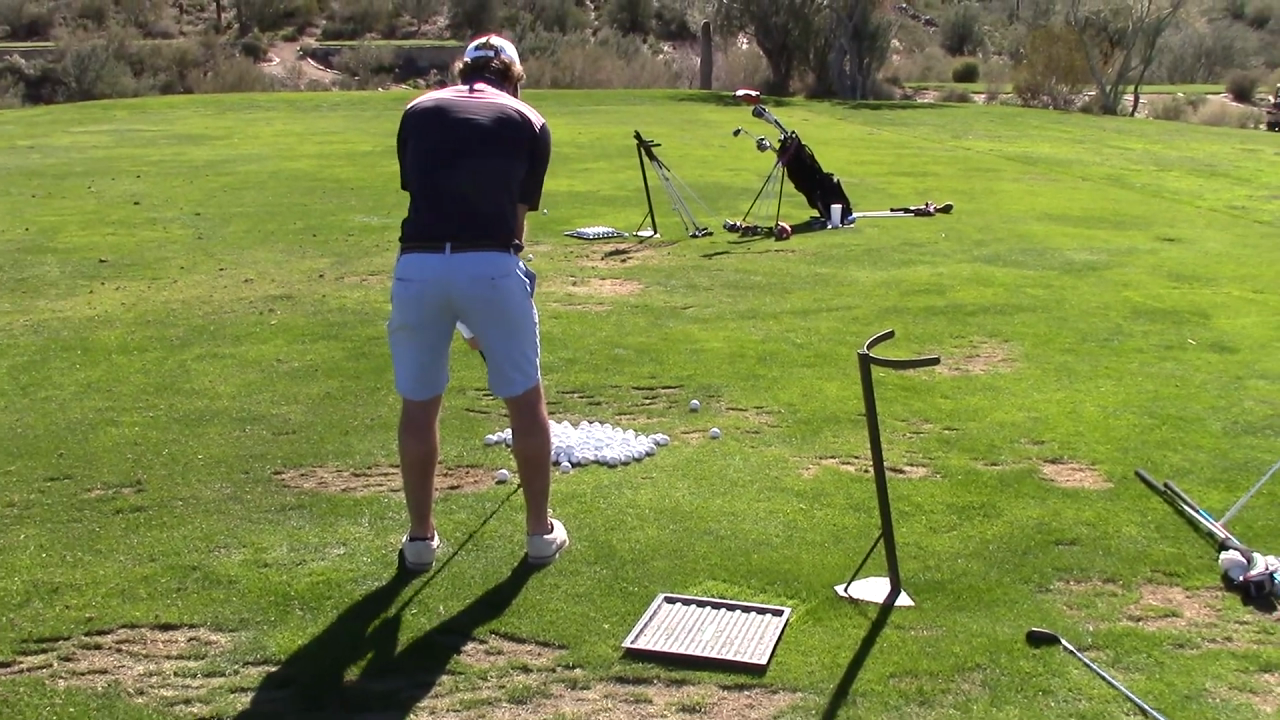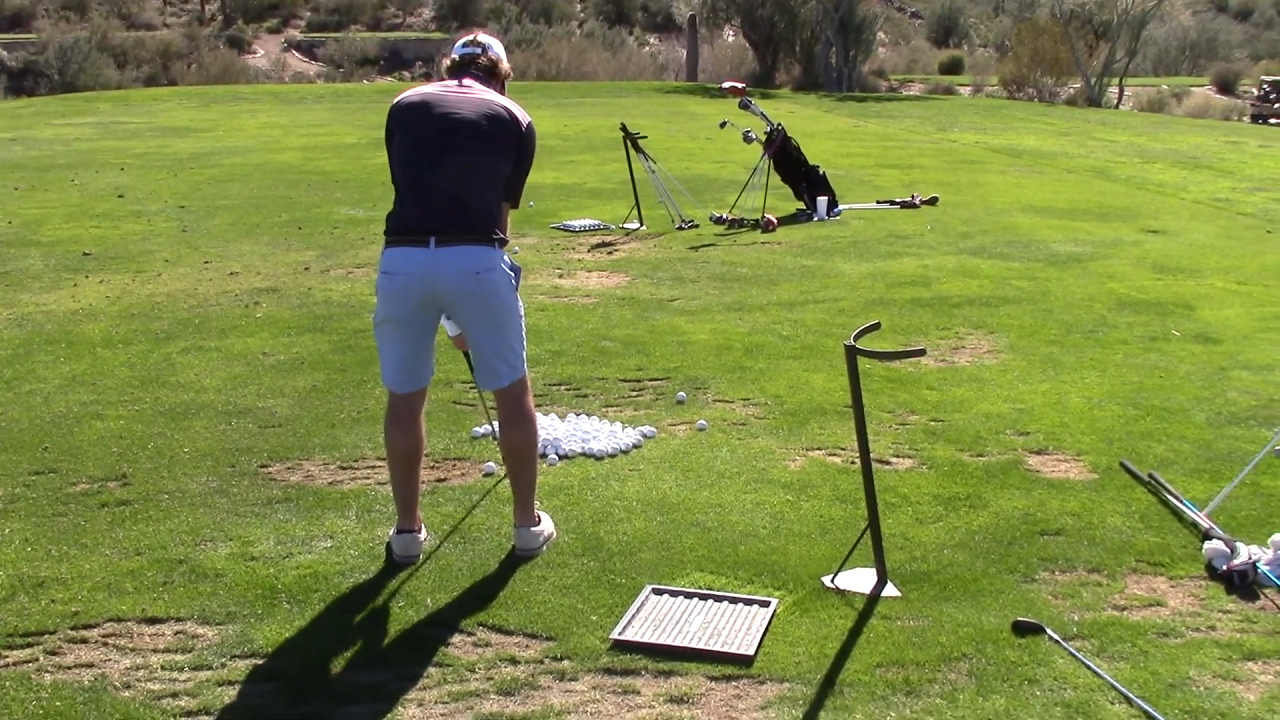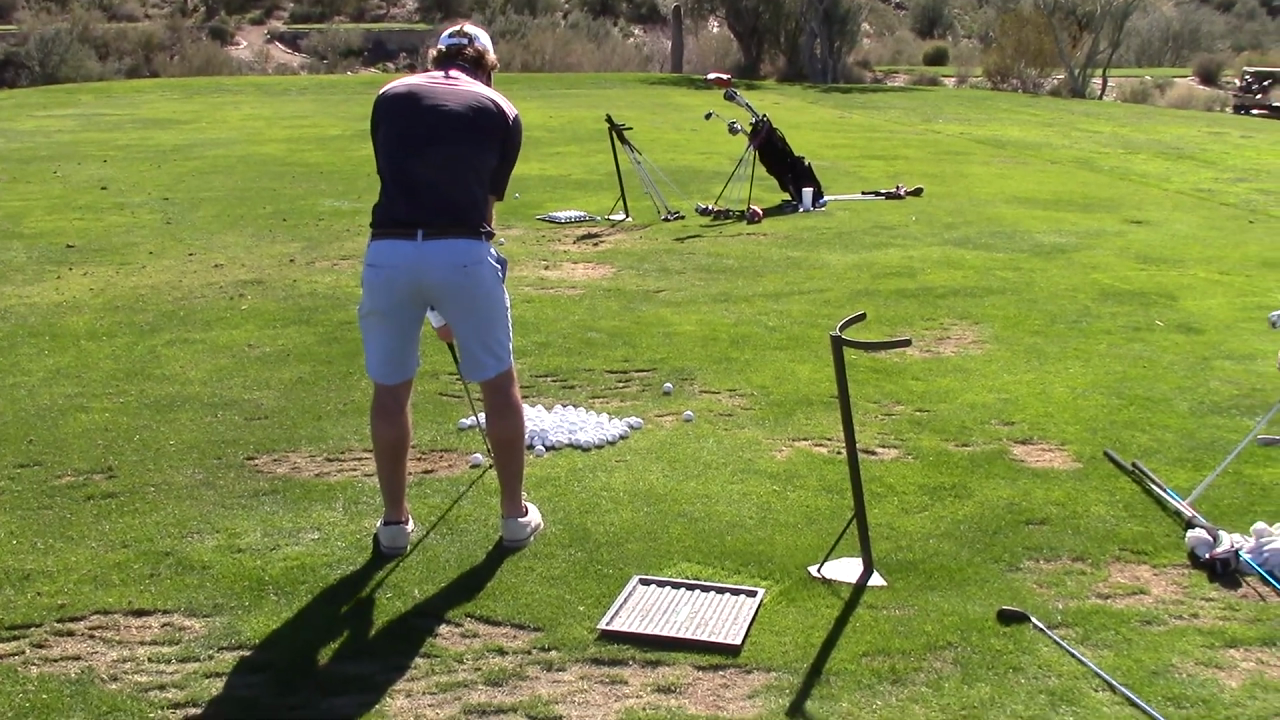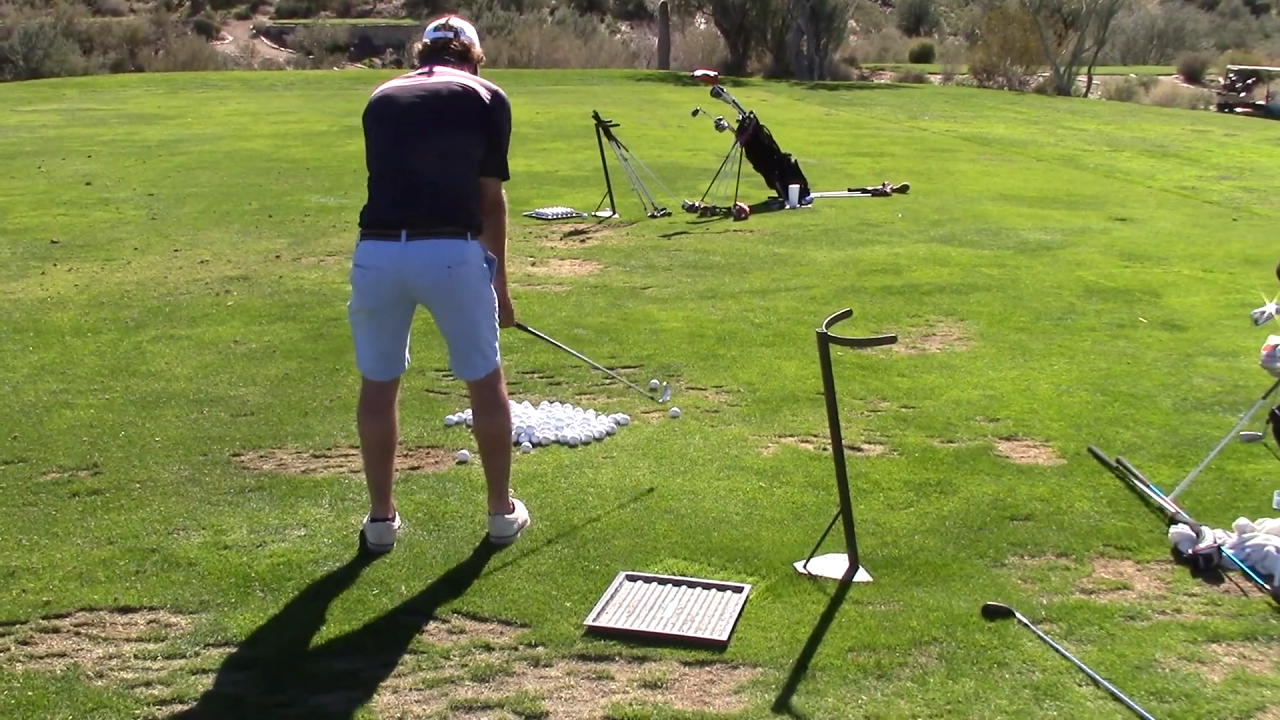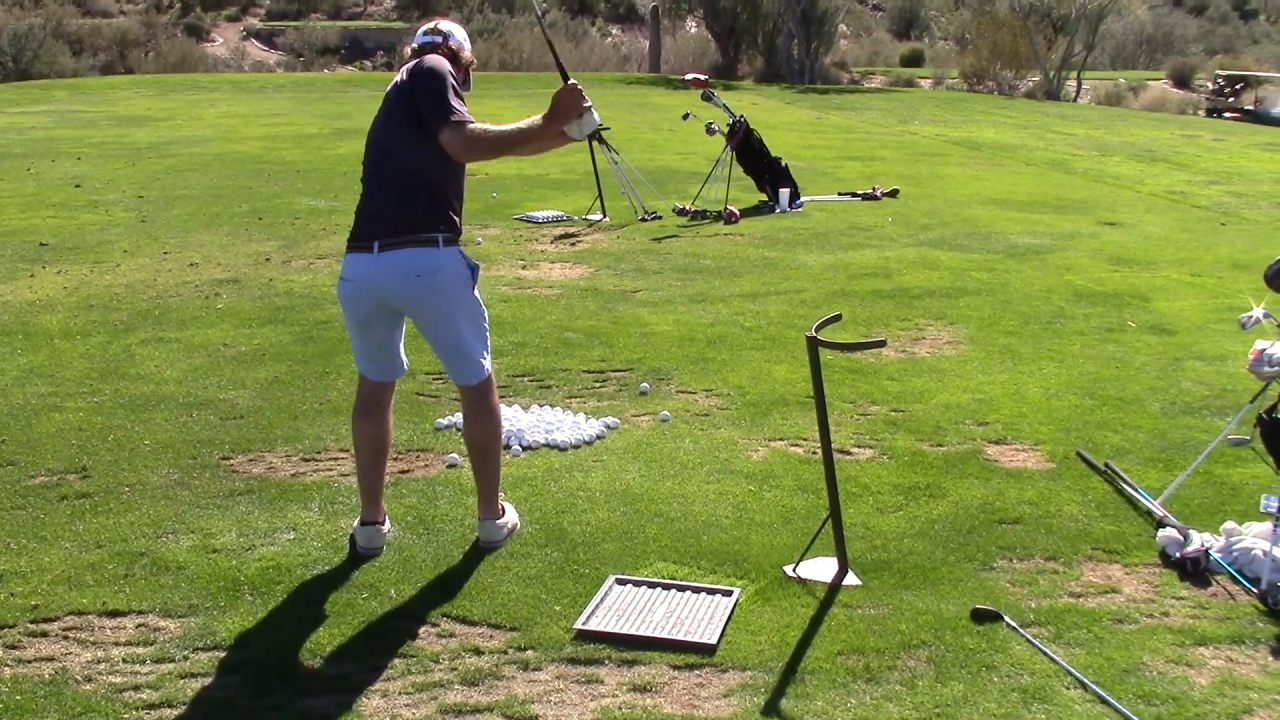
dt=0.3s
person 1, frame 1
left shoulder: (418, 110)
right shoulder: (529, 122)
right wrist: (492, 272)
left hip: (419, 265)
right hip: (491, 266)
left knee: (418, 405)
right knee: (525, 400)
left ankle: (420, 537)
right ankle: (539, 530)
person 1, frame 2
left shoulder: (405, 104)
right shoulder: (515, 118)
right wrist: (471, 316)
left hip: (403, 258)
right hip: (476, 259)
left knee: (404, 397)
right knee: (512, 391)
left ankle: (407, 529)
right ankle: (527, 522)
person 1, frame 3
left shoulder: (390, 96)
right shoulder: (502, 111)
right wrist: (453, 310)
left hip: (390, 251)
right hip: (462, 253)
left knee: (389, 389)
right knee: (498, 383)
left ankle: (394, 520)
right ankle: (515, 513)
person 1, frame 4
left shoulder: (381, 99)
right shoulder: (485, 96)
right elbow: (489, 203)
right wrist: (500, 290)
left hip: (377, 254)
right hip: (448, 254)
left knee: (378, 386)
right knee: (485, 382)
left ankle: (380, 519)
right ankle: (500, 511)
person 1, frame 5
left shoulder: (398, 102)
right shoulder: (432, 72)
right elbow: (466, 143)
left wrist: (556, 127)
right wrist: (547, 122)
left hip: (361, 263)
right hip: (428, 260)
left knee: (374, 387)
right knee: (477, 385)
left ankle: (371, 520)
right ankle: (491, 514)
